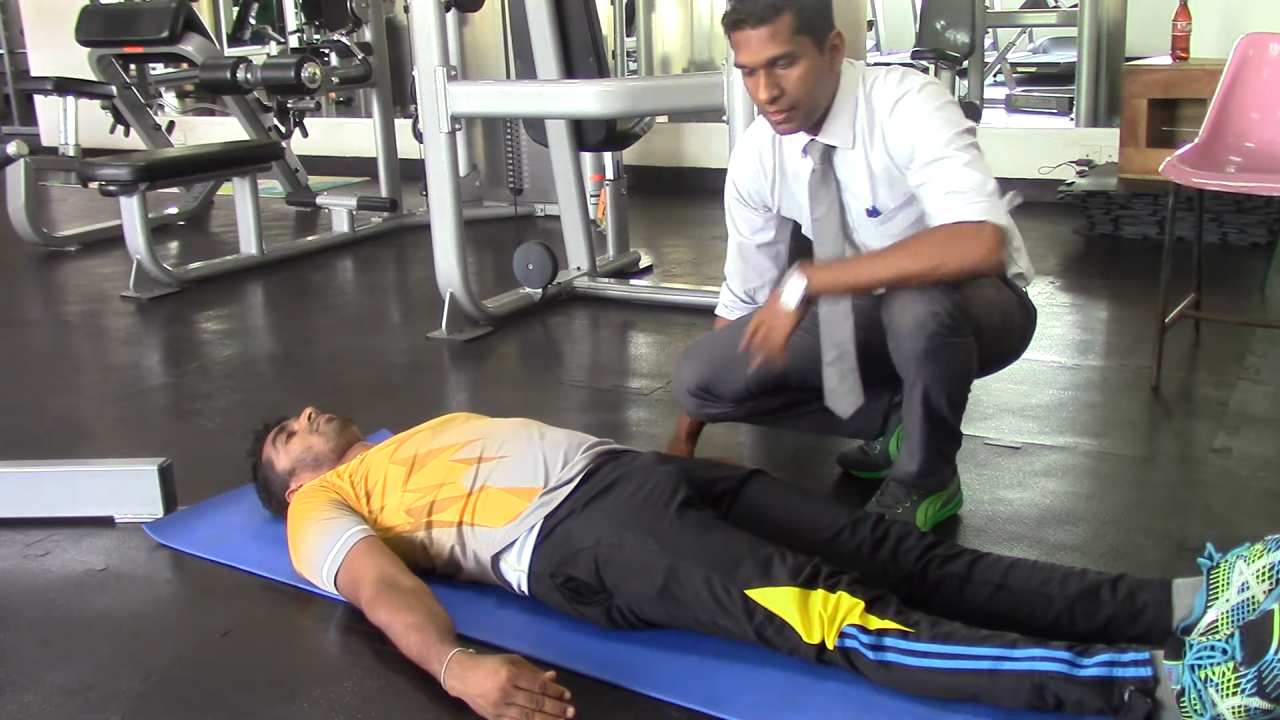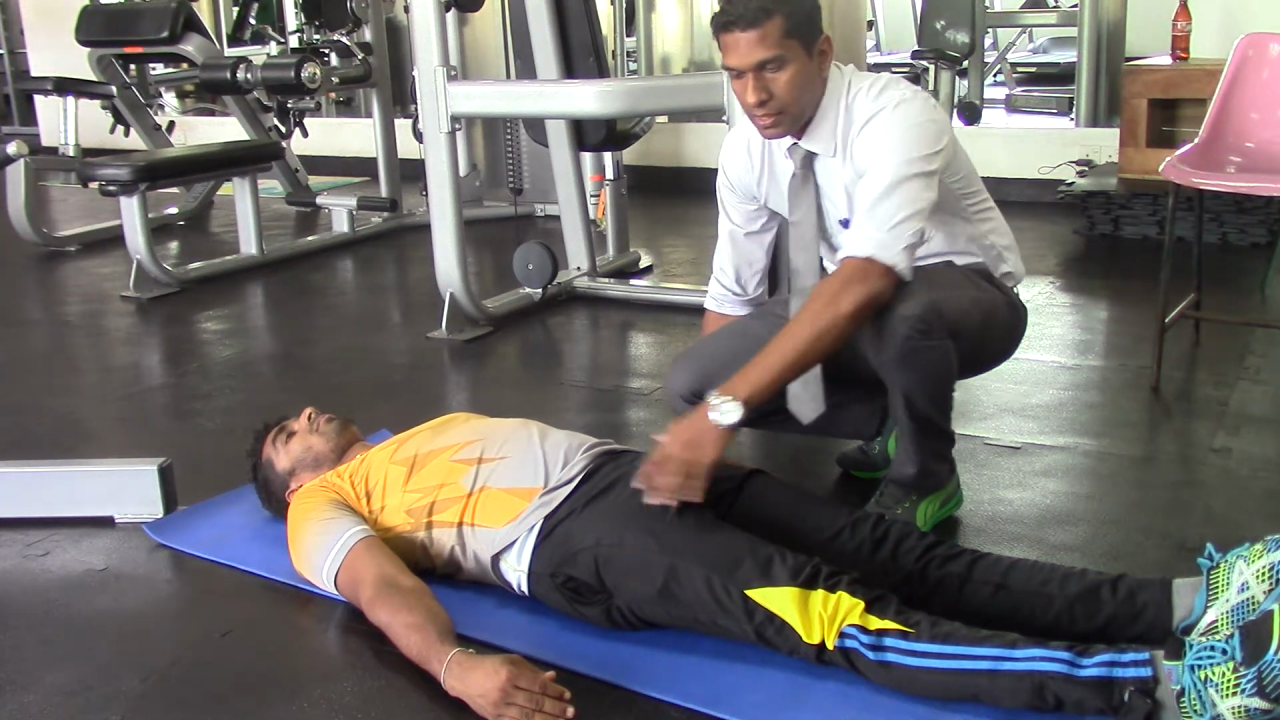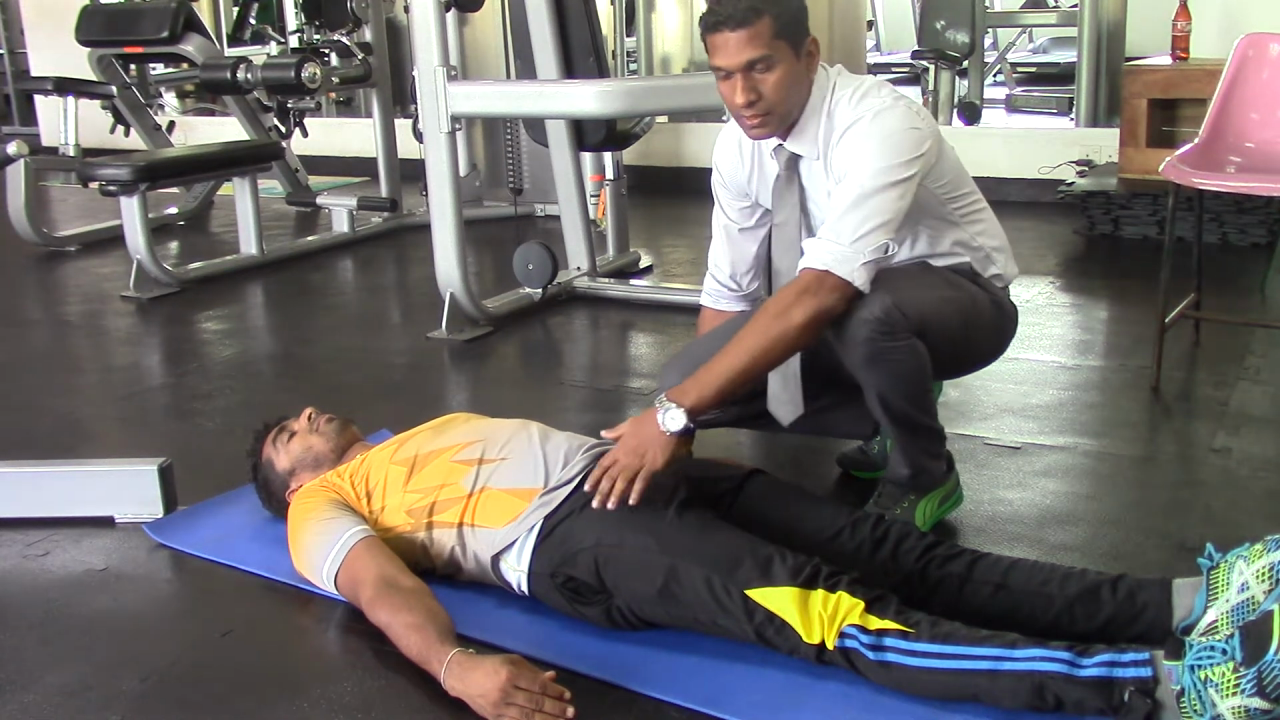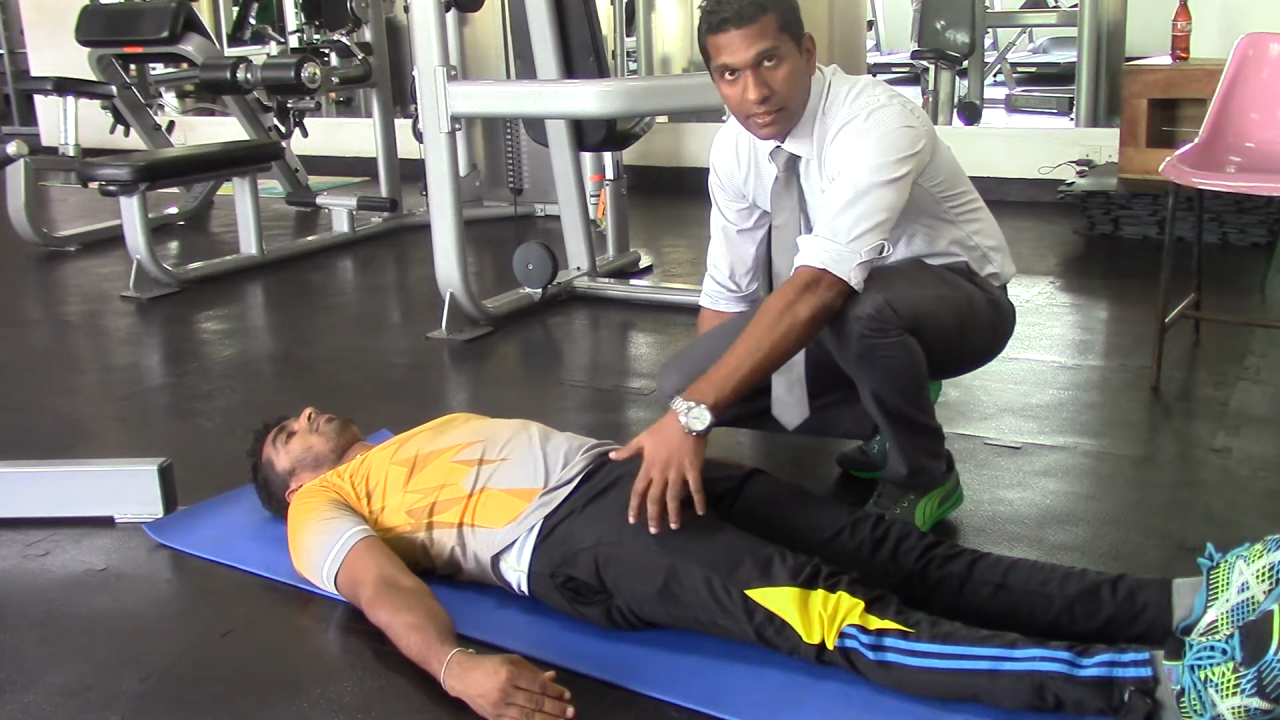
dt=0.3s
person 1, frame 1
left shoulder: (421, 439)
right shoulder: (325, 513)
right elbow: (383, 588)
left wrist: (697, 449)
left hip: (632, 470)
right hip: (575, 539)
left knee: (897, 554)
right knee: (834, 617)
left ankle: (1188, 604)
person 1, frame 2
left shoulder: (422, 436)
right shoulder: (323, 512)
right elbow: (383, 588)
left hip: (623, 470)
right hip: (570, 539)
left knee: (897, 555)
right knee: (830, 615)
left ankle: (1188, 603)
person 1, frame 3
left shoulder: (420, 440)
right shoulder: (323, 511)
right elbow: (383, 588)
right hip: (568, 540)
left knee: (897, 554)
right knee: (829, 615)
left ankle: (1187, 602)
person 1, frame 4
left shoulder: (422, 439)
right shoulder: (323, 513)
right elbow: (382, 588)
left hip: (622, 469)
right hip: (568, 539)
left knee: (898, 555)
right knee: (832, 616)
left ankle: (1187, 606)
person 2, frame 1
left shoulder: (909, 106)
right shoulder: (755, 153)
left elbow: (980, 246)
right elbow: (743, 297)
left wrist: (809, 279)
right wrist: (686, 432)
left hip: (970, 306)
right hip: (862, 307)
left knee: (919, 301)
right knee: (699, 378)
left ankle: (926, 477)
right ankle: (893, 418)
person 2, frame 2
left shoulder: (894, 117)
right shoulder: (745, 147)
left elbow: (866, 279)
right elbow: (732, 293)
left wrist: (726, 406)
right wrist: (697, 416)
left hip: (968, 299)
right hip: (855, 311)
left knee: (900, 309)
right knee: (691, 382)
left ankle: (924, 477)
right ankle: (890, 422)
person 2, frame 3
left shoulder: (880, 123)
right shoulder: (738, 144)
left elbow: (821, 291)
right elbow: (727, 290)
left wrist: (675, 412)
right wrist: (678, 409)
left hip: (959, 299)
right hip: (845, 308)
left knee: (864, 312)
right knee: (684, 384)
left ankle: (921, 476)
right ankle: (891, 417)
person 2, frame 4
left shoulder: (876, 123)
right shoulder: (733, 146)
left elbow: (819, 285)
right elbow: (726, 290)
left wrist: (692, 414)
right wrist: (686, 403)
left hip: (960, 299)
right hip: (843, 311)
left knee: (859, 307)
right knee: (683, 383)
left ankle: (923, 475)
right ankle: (894, 417)
